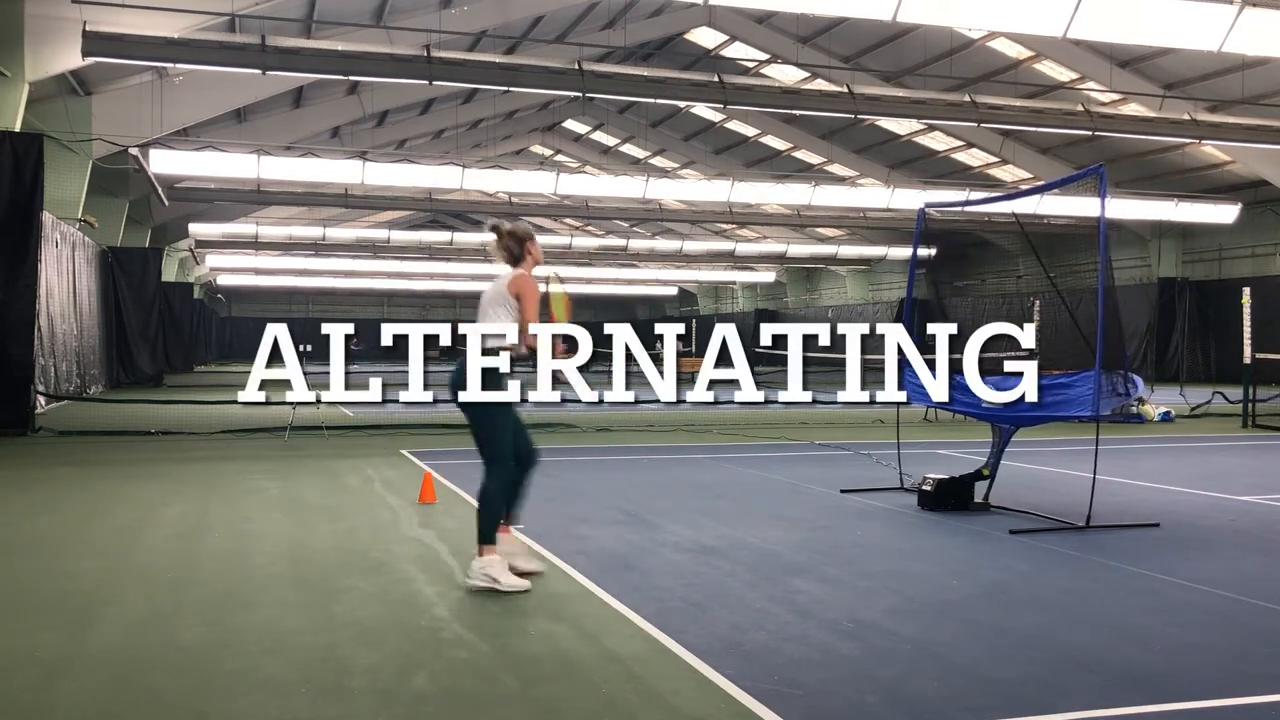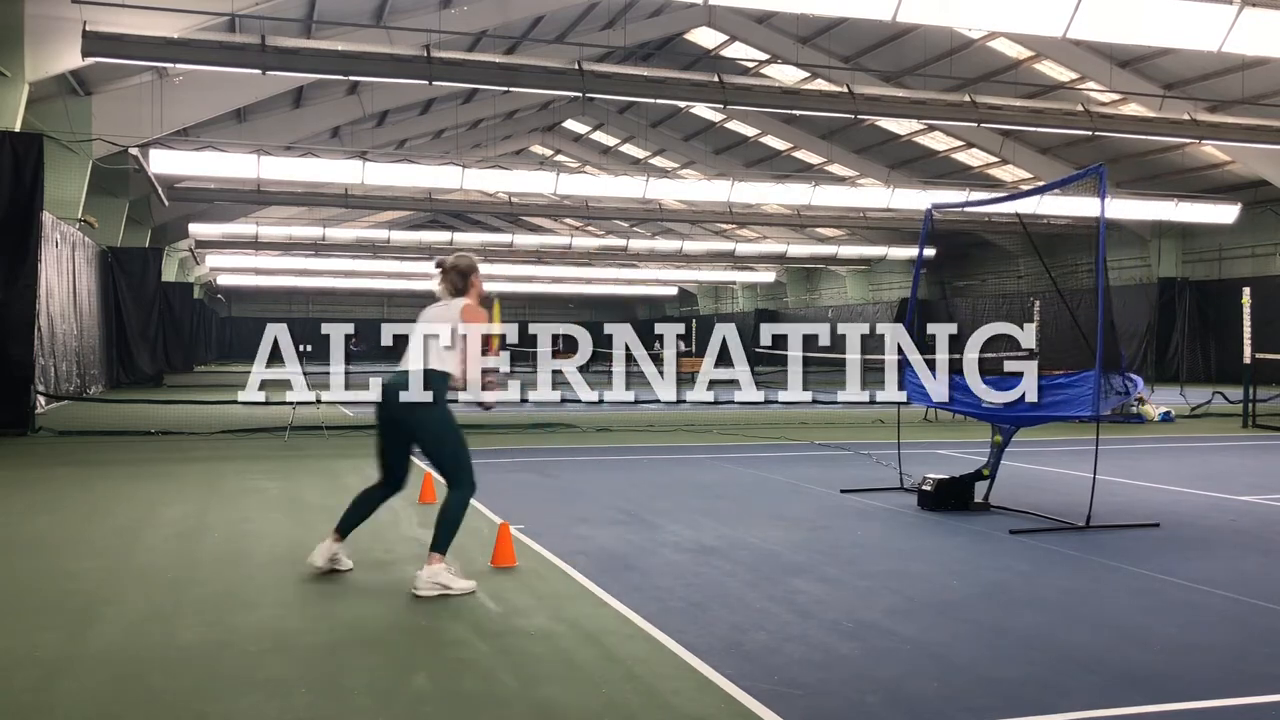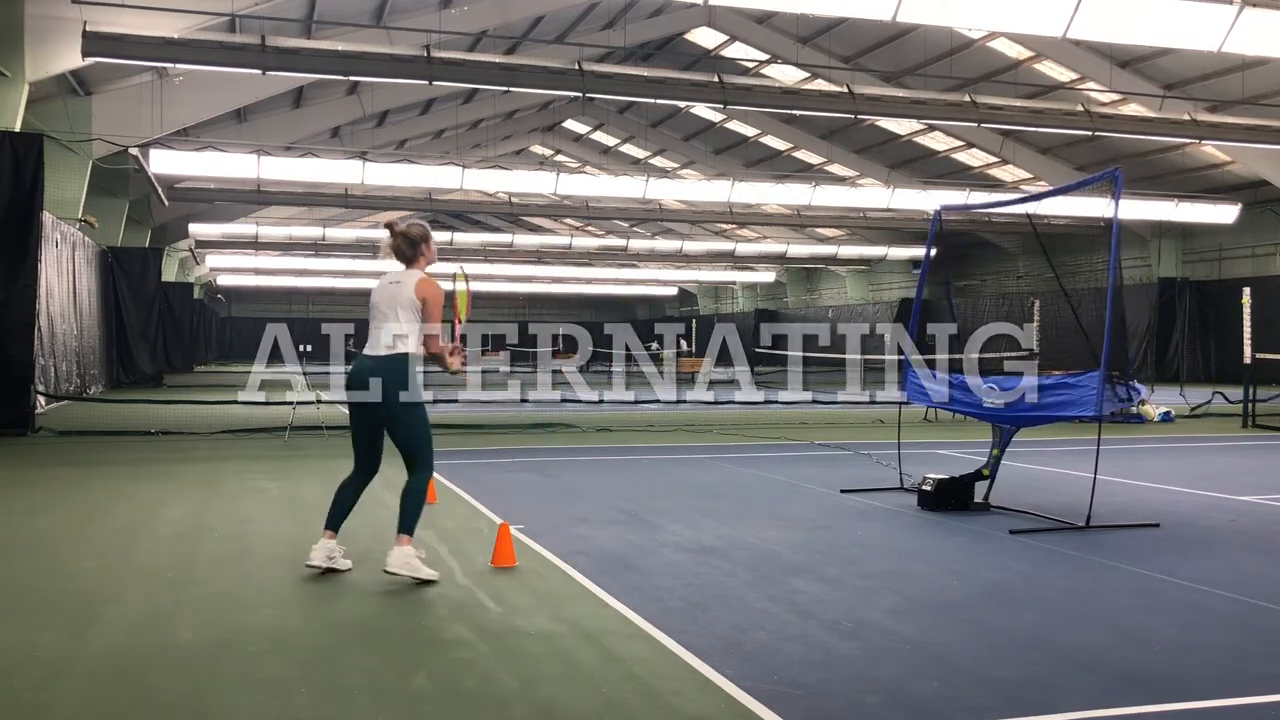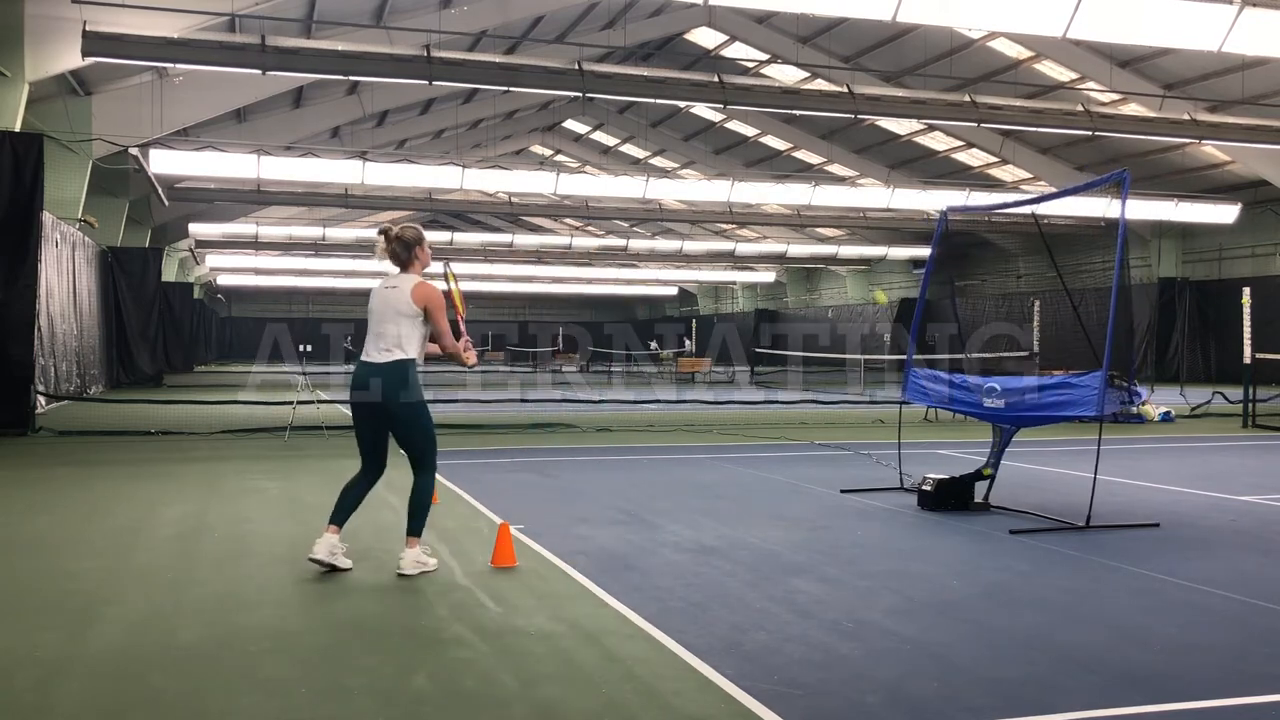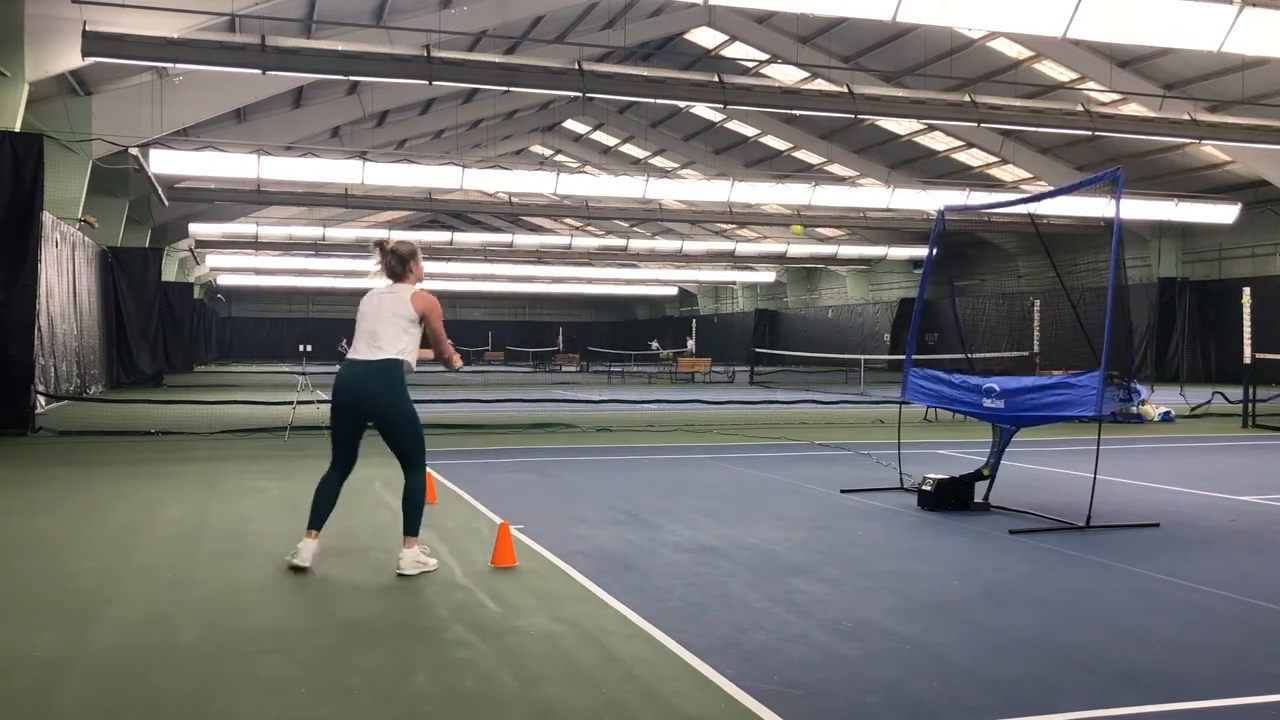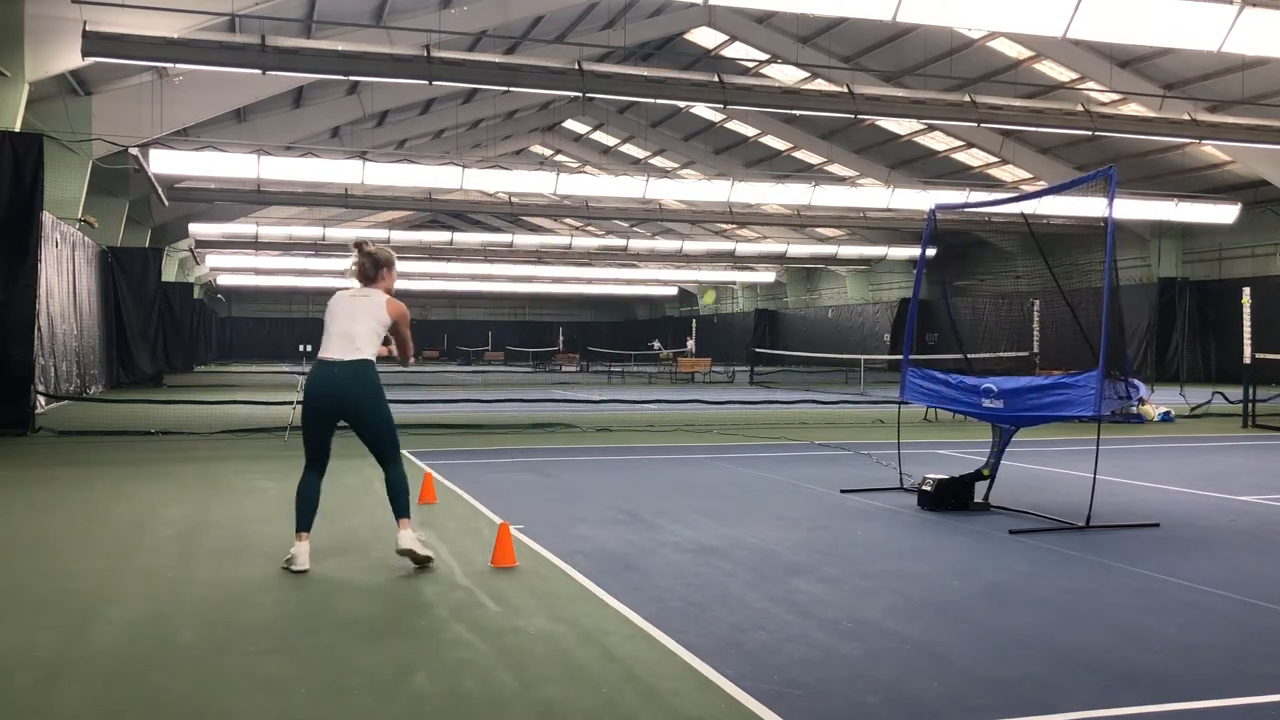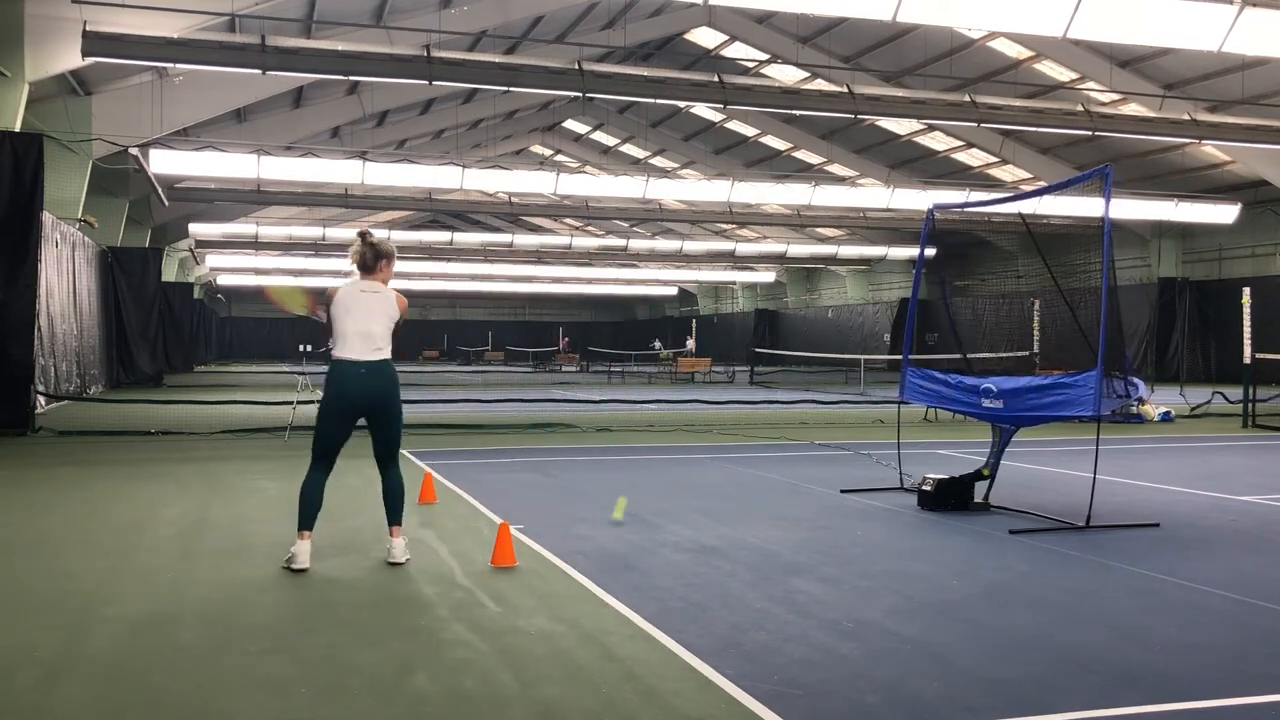
dt=0.3s
person 1, frame 1
left shoulder: (500, 284)
right shoulder: (525, 282)
right elbow: (531, 341)
left wrist: (533, 353)
left hip: (476, 374)
right hip: (484, 377)
left knee: (525, 457)
right knee: (499, 467)
left ankle: (503, 538)
right ankle: (486, 560)
person 1, frame 2
left shoulder: (431, 310)
right shoulder: (475, 312)
right elbow: (467, 371)
left wrist: (470, 384)
right wrist: (481, 391)
left hip: (393, 392)
right hip: (425, 398)
left knee: (391, 480)
right knee: (462, 484)
left ankle: (331, 548)
right ankle: (433, 569)
person 1, frame 3
left shoulder: (383, 284)
right shoulder: (428, 286)
right elbow: (432, 346)
left wrist: (442, 354)
right wrist: (448, 362)
left hip: (362, 373)
right hip: (395, 379)
left knee: (364, 468)
right knee: (421, 468)
left ankle: (325, 546)
right ankle: (402, 552)
person 1, frame 4
left shoulder: (379, 290)
right shoulder: (427, 291)
right elbow: (448, 347)
left wrist: (454, 350)
right wrist: (464, 357)
left hip: (365, 379)
right hip: (398, 383)
left knee: (371, 468)
right knee: (425, 469)
left ankle: (328, 541)
right ankle: (413, 553)
person 1, frame 5
left shoulder: (370, 297)
right shoulder: (424, 300)
right elbow: (445, 352)
left wrist: (428, 354)
right wrist: (450, 359)
left hip: (348, 380)
right hip: (385, 384)
left knee: (339, 467)
right knee: (415, 468)
left ankle: (307, 545)
right ankle: (411, 552)
person 1, frame 6
left shoulder: (336, 299)
right shoulder: (394, 307)
right elbow: (406, 355)
right wrist: (401, 356)
left hip: (320, 380)
right hip: (360, 383)
left knee: (314, 467)
right knee: (391, 461)
left ankle: (301, 548)
right ankle: (405, 534)
person 1, frame 7
left shoulder: (336, 294)
right shoulder: (398, 300)
left hip: (344, 379)
right hip: (383, 381)
left knee: (320, 466)
right knee: (389, 464)
left ankle: (303, 546)
right ankle: (397, 543)
